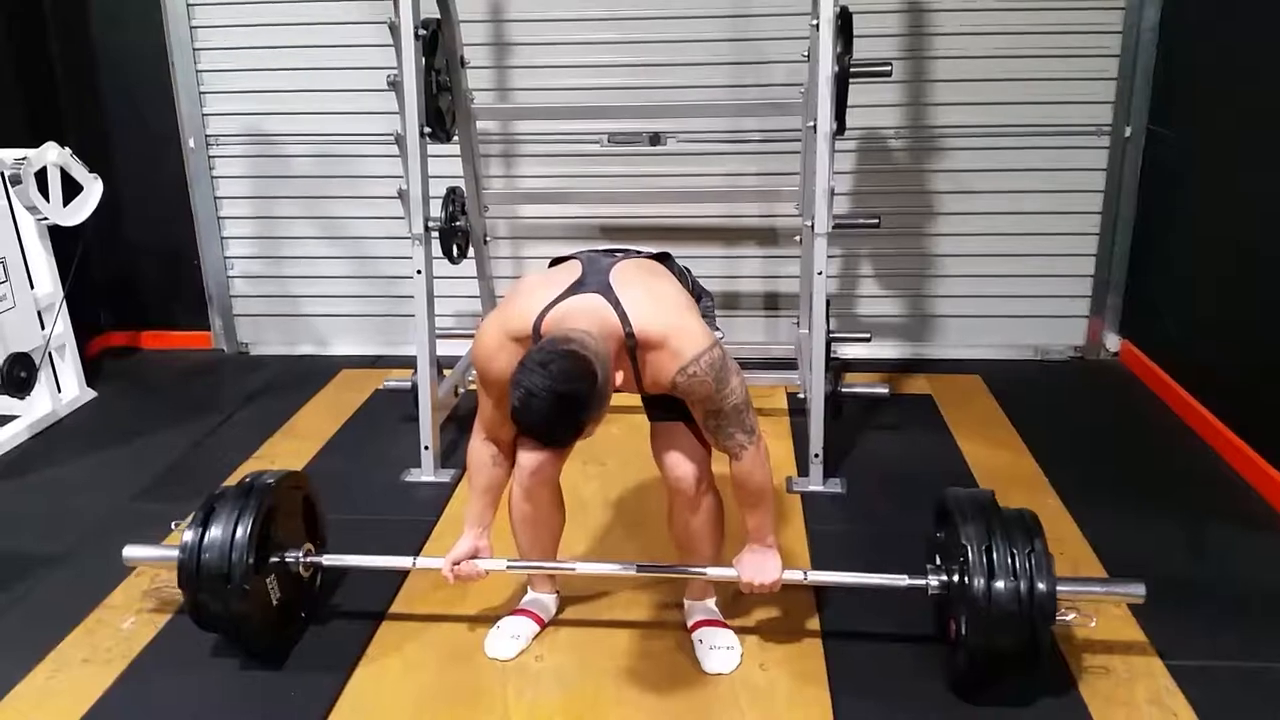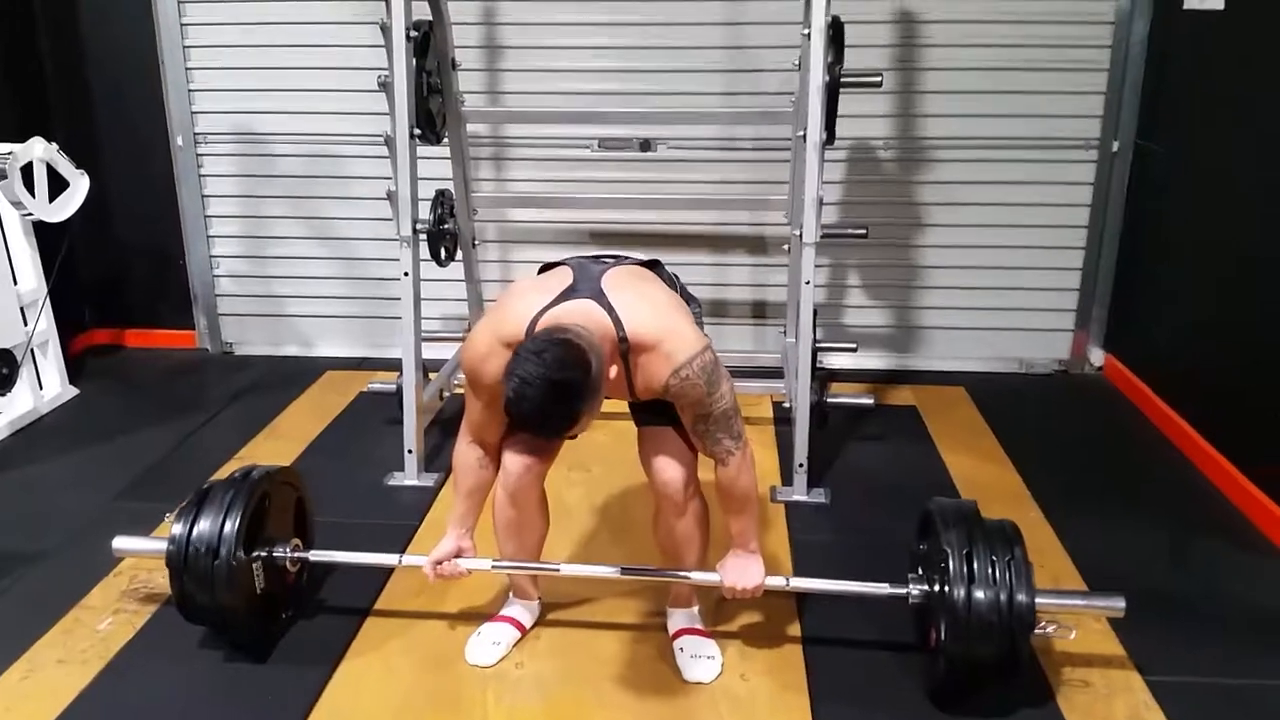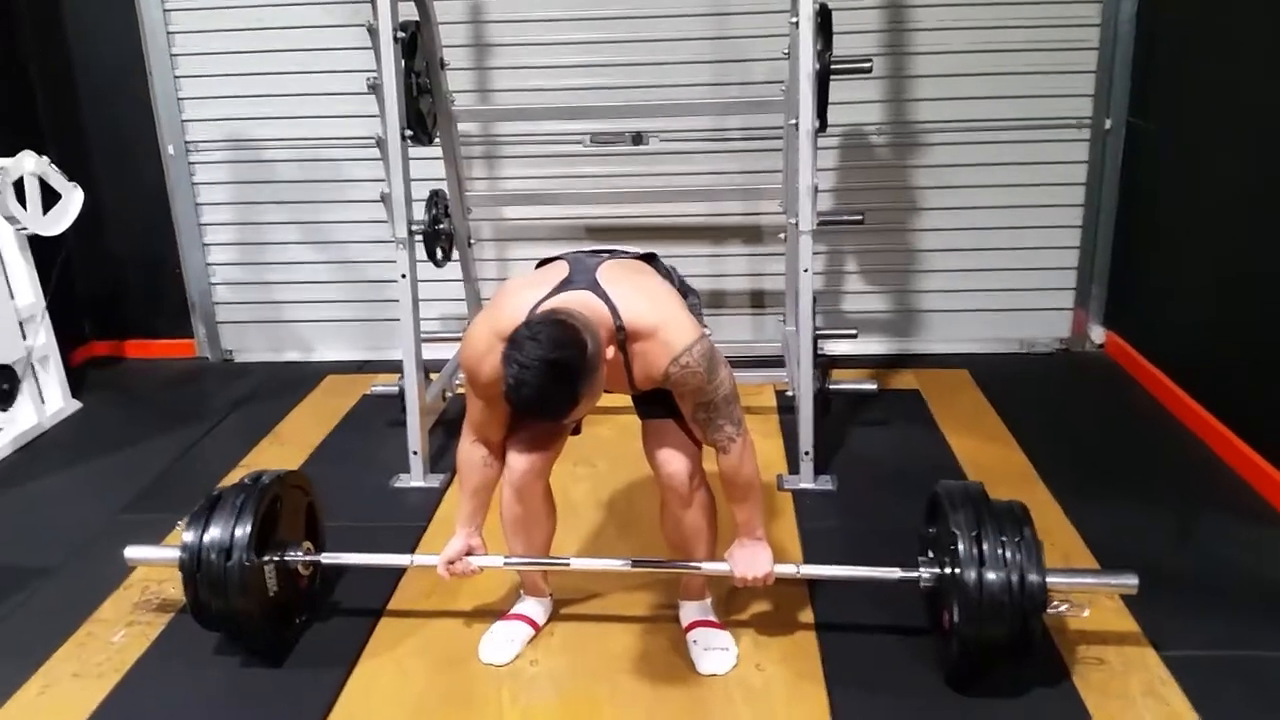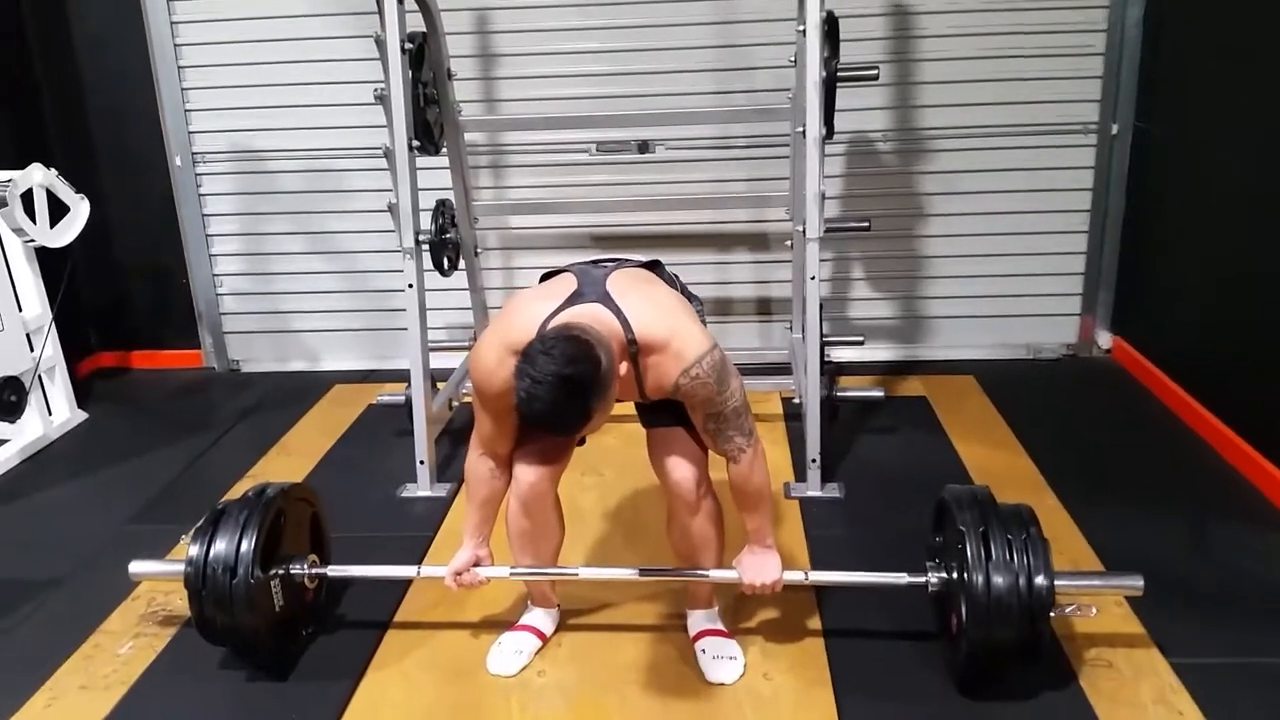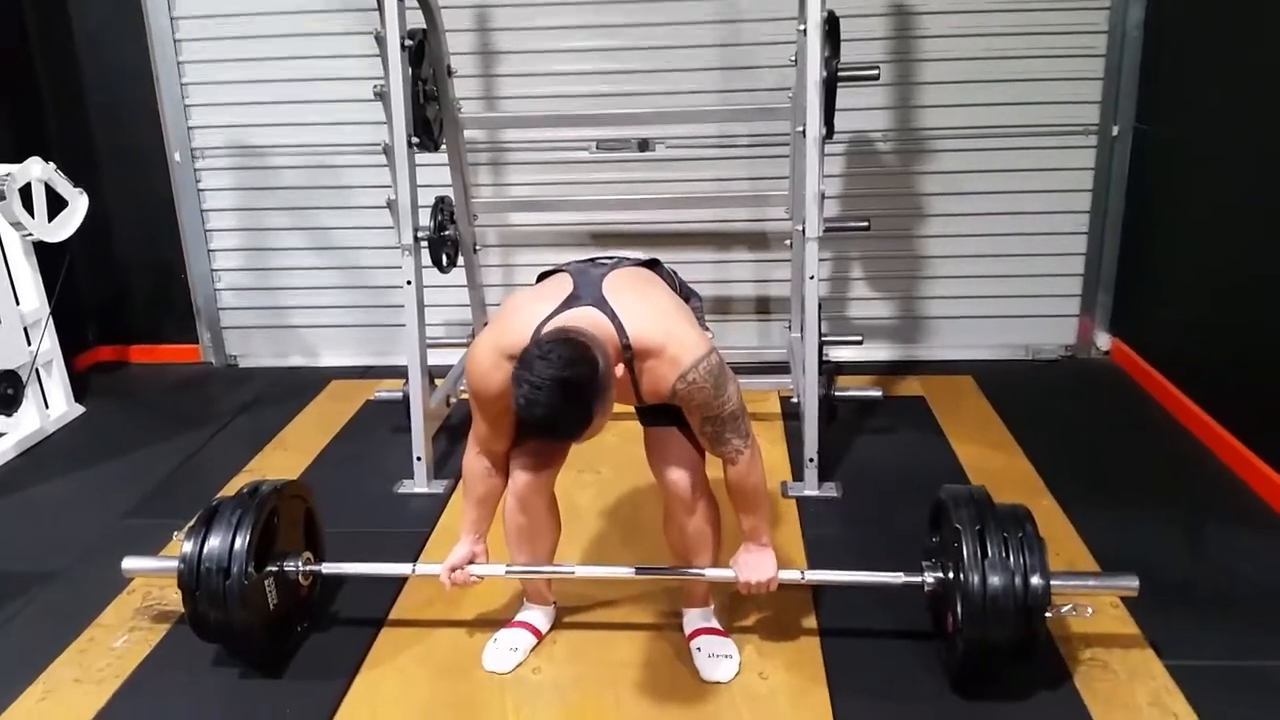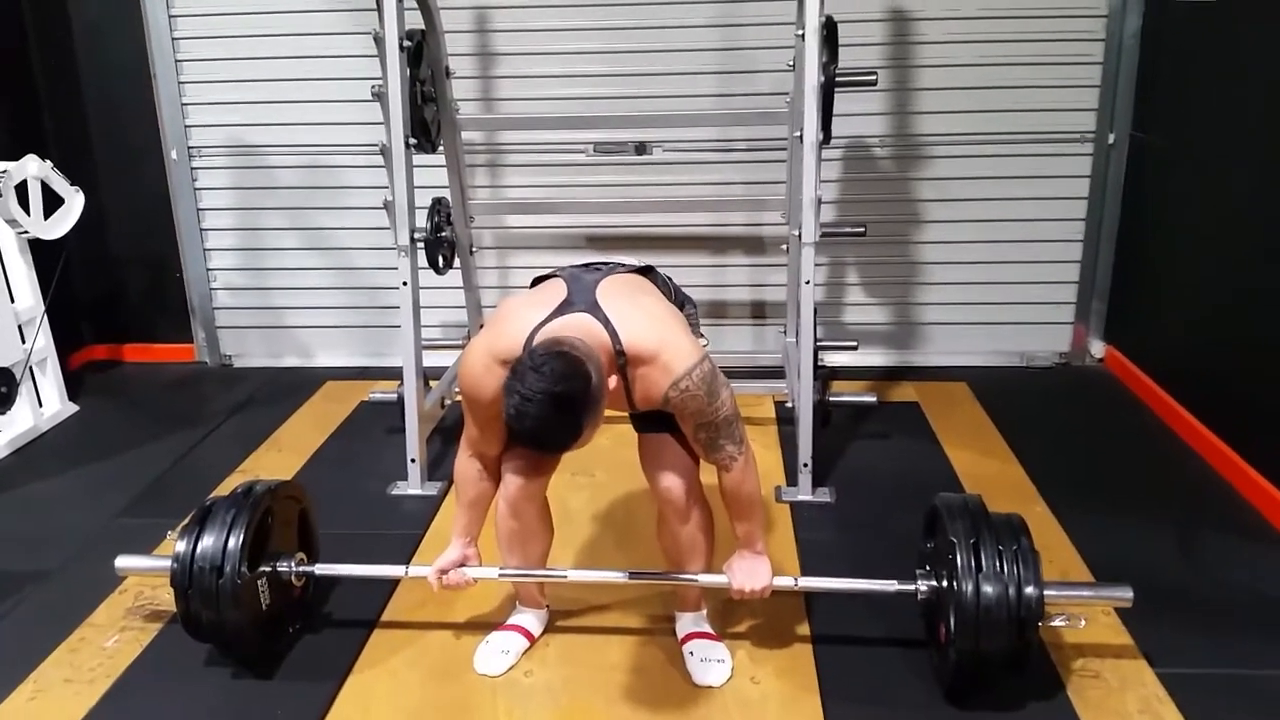
dt=0.4s
person 1, frame 1
left shoulder: (682, 350)
right shoulder: (501, 342)
left elbow: (744, 444)
right elbow: (492, 439)
left wrist: (761, 544)
right wrist: (475, 531)
left hip: (671, 324)
right hip: (565, 318)
left knee: (688, 474)
right knee: (532, 464)
left ankle: (701, 600)
right ankle: (540, 593)
person 1, frame 2
left shoulder: (674, 354)
right shoulder: (492, 346)
left elbow: (731, 449)
right elbow: (478, 442)
left wrist: (745, 549)
right wrist: (459, 531)
left hip: (651, 343)
left knee: (675, 479)
right knee: (517, 468)
left ankle: (684, 608)
right ankle: (522, 600)
person 1, frame 3
left shoulder: (672, 343)
right shoulder: (489, 343)
left elbow: (731, 439)
right elbow: (482, 440)
left wrist: (750, 538)
right wrist: (467, 530)
left hip: (650, 336)
left knee: (680, 472)
right knee: (521, 467)
left ankle: (696, 601)
right ankle: (533, 597)
person 1, frame 4
left shoulder: (683, 354)
right shoulder: (498, 356)
left elbow: (741, 446)
right elbow: (489, 452)
left wrist: (760, 544)
right wrist: (474, 542)
left hip: (656, 345)
right hip: (554, 339)
left knee: (686, 479)
right knee: (529, 477)
left ankle: (703, 610)
right ankle: (541, 608)
person 1, frame 5
left shoulder: (679, 357)
right shoulder: (494, 359)
left elbow: (737, 448)
right elbow: (487, 451)
left wrist: (757, 542)
right wrist: (472, 538)
left hip: (655, 340)
left knee: (683, 479)
right knee: (525, 475)
left ankle: (699, 610)
right ankle: (536, 606)
person 1, frame 6
left shoulder: (673, 365)
right shoulder: (488, 364)
left elbow: (732, 455)
right elbow: (479, 454)
left wrist: (751, 550)
right wrist: (463, 541)
left hip: (650, 344)
left knee: (677, 486)
right knee: (516, 480)
left ankle: (691, 614)
right ankle: (529, 609)
